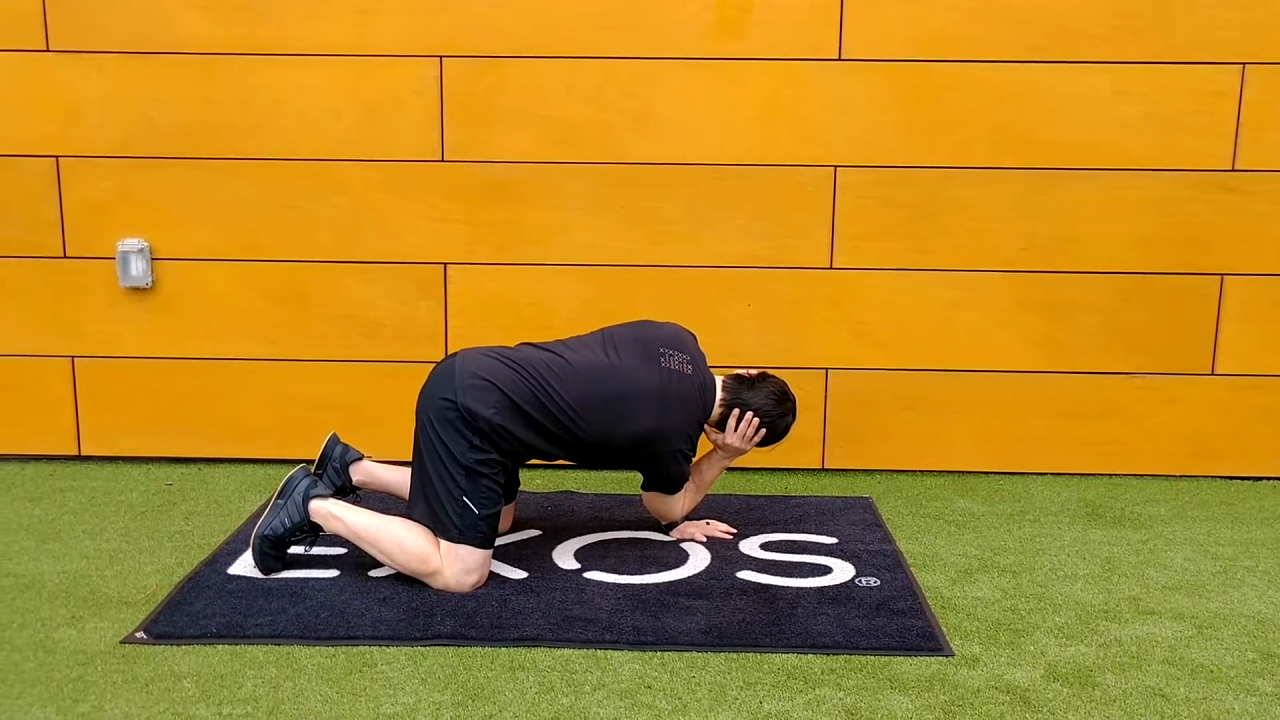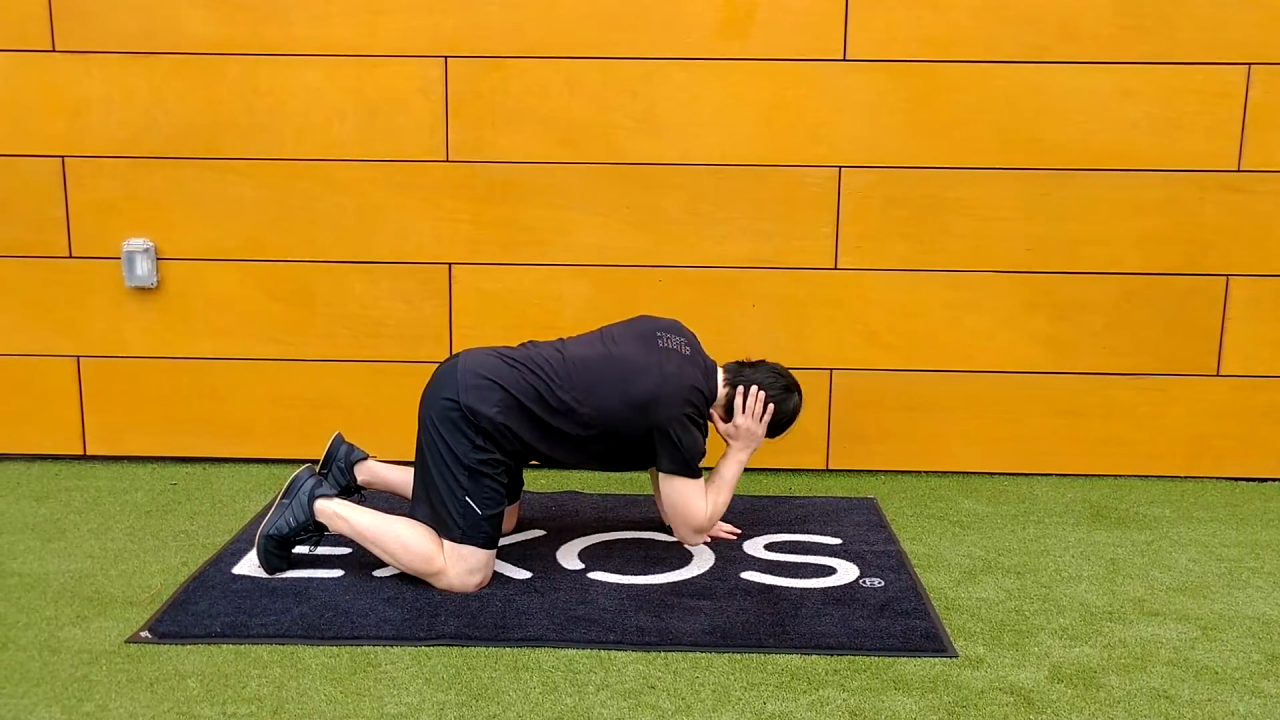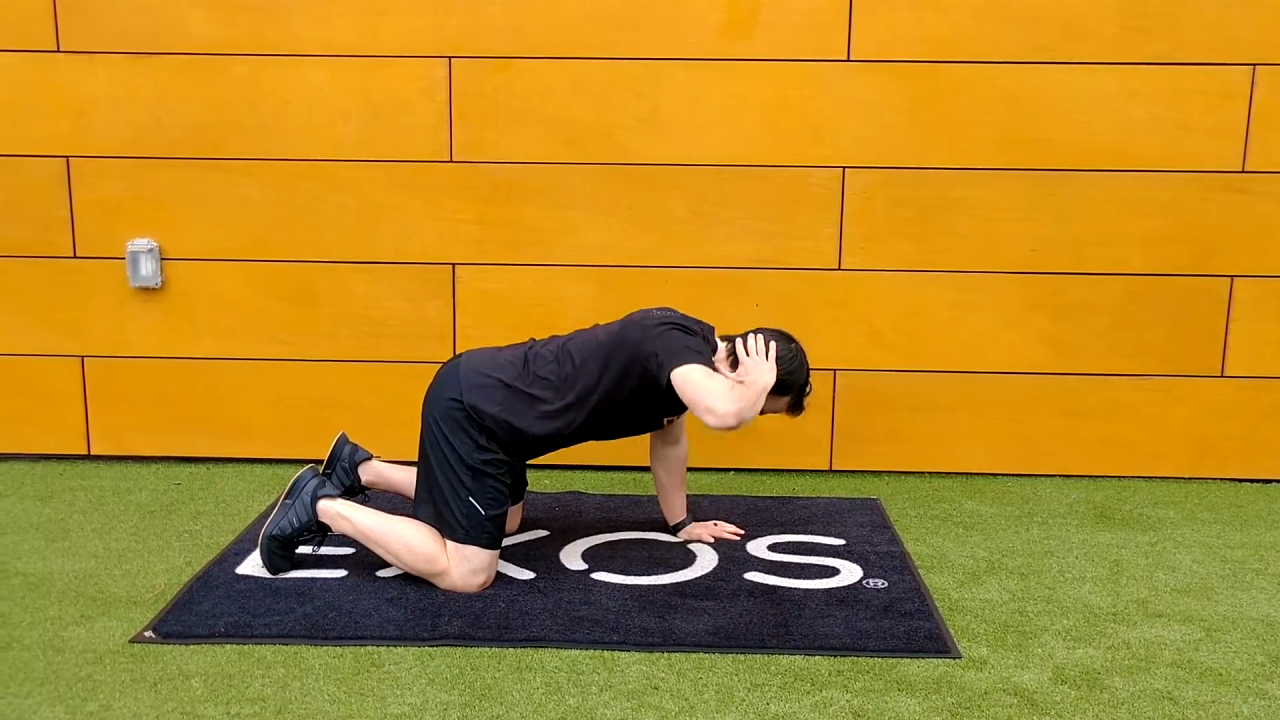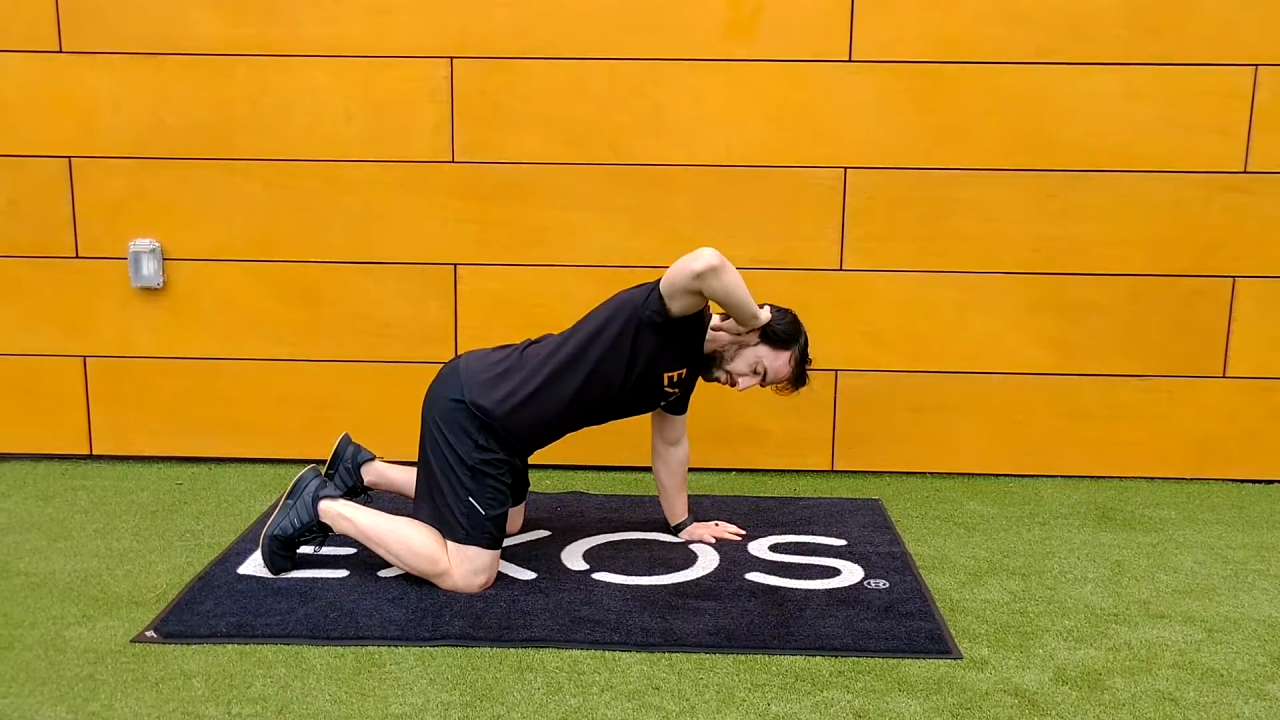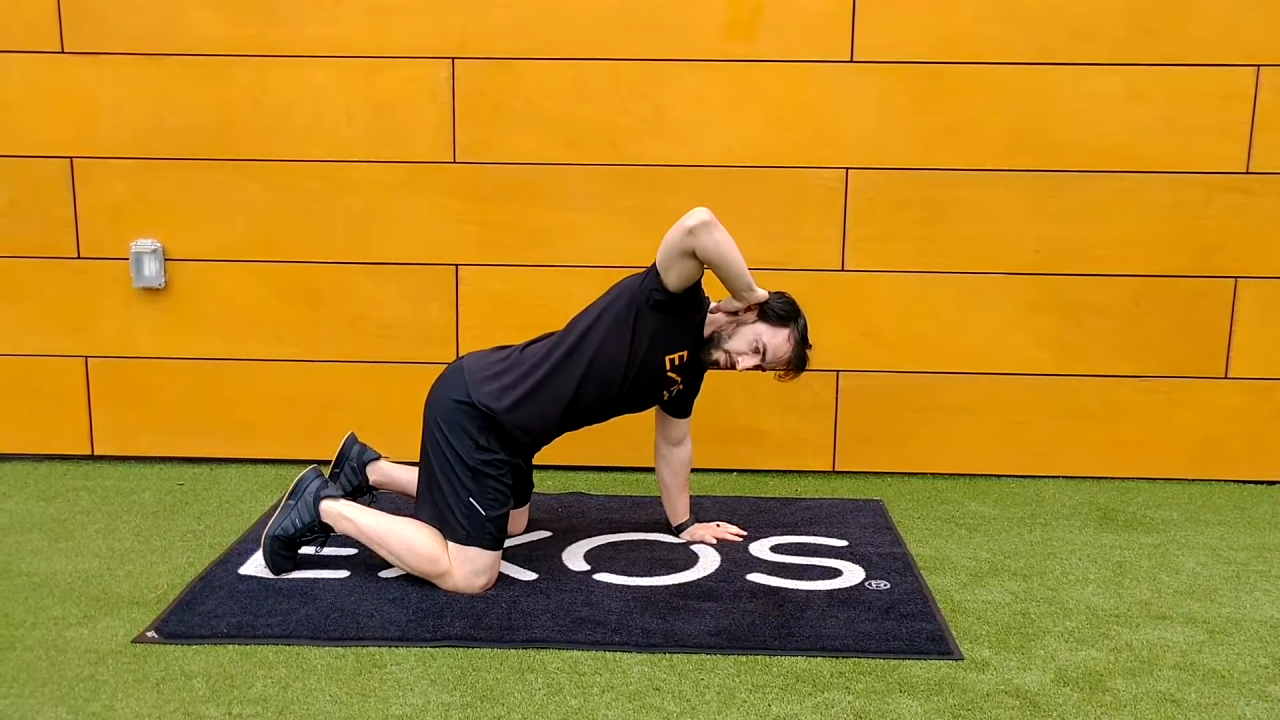
dt=0.4s
person 1, frame 1
left shoulder: (679, 344)
right shoulder: (674, 431)
right elbow: (665, 505)
left wrist: (679, 522)
right wrist: (723, 457)
left hip: (471, 379)
right hip: (468, 412)
left knee: (497, 519)
right knee: (460, 573)
left ankle: (350, 467)
right ankle: (315, 505)
person 1, frame 2
left shoulder: (679, 344)
right shoulder: (683, 403)
right elbow: (695, 524)
left wrist: (679, 521)
right wrist: (743, 450)
left hip: (476, 383)
right hip: (470, 412)
left knee: (501, 519)
right knee: (464, 573)
left ankle: (354, 467)
right ankle: (319, 505)
person 1, frame 3
left shoulder: (685, 354)
right shoulder: (681, 337)
left elbow: (669, 436)
right elbow: (722, 414)
left wrist: (680, 522)
right wrist: (759, 380)
left hip: (485, 397)
right hip: (470, 408)
left knee: (504, 521)
right knee: (467, 573)
left ankle: (358, 468)
right ankle: (321, 507)
person 1, frame 4
left shoulder: (687, 363)
right shoulder: (675, 321)
left elbow: (670, 440)
right elbow: (704, 265)
left wrist: (681, 522)
right wrist: (754, 318)
left hip: (490, 409)
right hip: (470, 409)
left knee: (506, 521)
right knee: (469, 573)
left ankle: (361, 468)
right ankle: (324, 506)
person 1, frame 5
left shoulder: (691, 365)
right shoulder: (672, 306)
left elbow: (673, 442)
right elbow: (698, 226)
left wrist: (683, 522)
right wrist: (750, 294)
left hip: (496, 415)
right hip: (473, 408)
left knee: (510, 523)
right knee: (470, 574)
left ankle: (367, 468)
right ankle: (324, 505)
